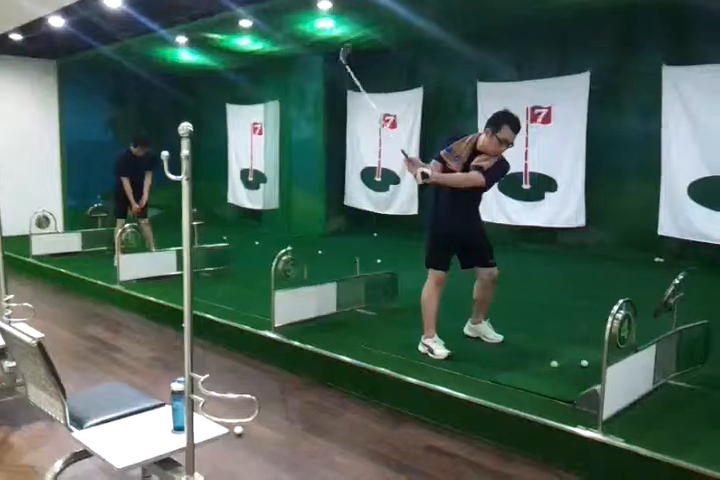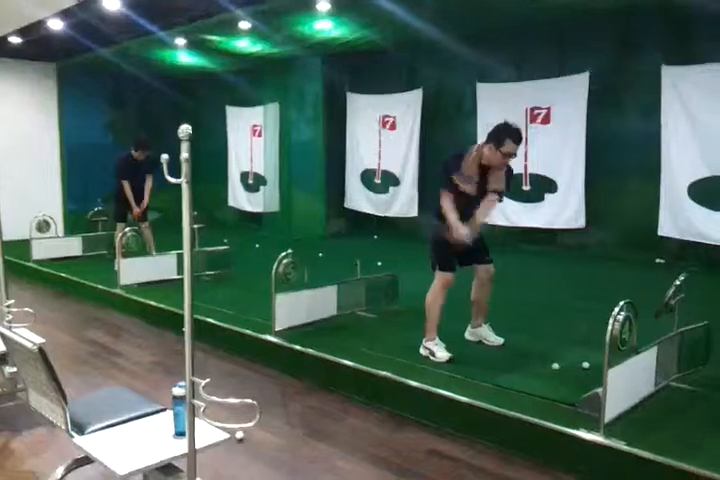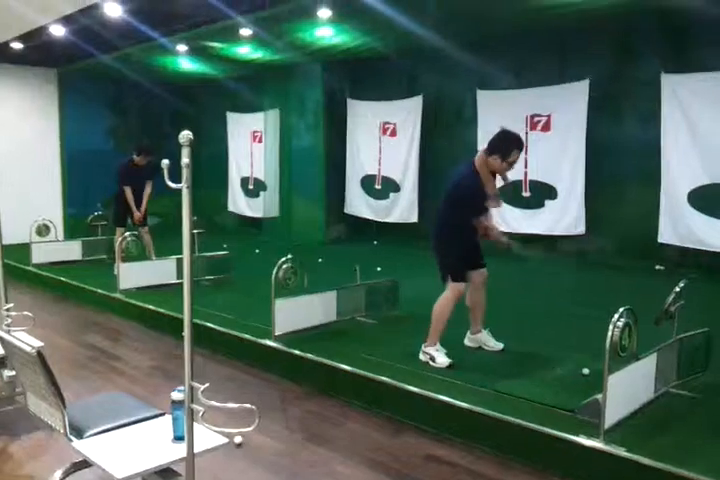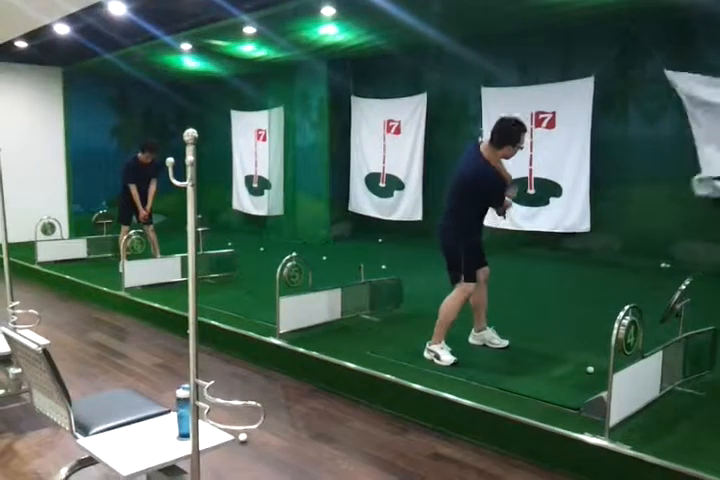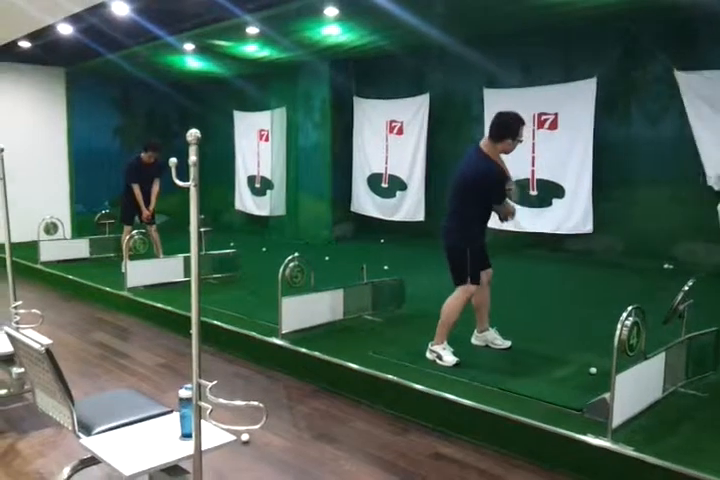
dt=0.2s
person 1, frame 1
left shoulder: (500, 165)
right shoulder: (455, 144)
left elbow: (468, 180)
right elbow: (434, 169)
left wrist: (433, 176)
right wrist: (423, 170)
left hip: (470, 225)
right hip: (441, 223)
left knee: (489, 274)
right knee: (436, 277)
left ankle: (477, 323)
right ankle: (428, 338)
person 1, frame 2
left shoulder: (504, 173)
right shoulder: (459, 162)
left elbow: (488, 204)
right elbow: (446, 199)
left wrist: (471, 228)
right wrist: (456, 226)
left hip: (472, 228)
right hip: (446, 227)
left knee: (486, 273)
right knee: (444, 279)
left ankle: (477, 327)
right ankle: (430, 341)
person 1, frame 3
left shoulder: (487, 168)
right shoulder: (469, 182)
left elbow: (484, 207)
right elbow: (483, 222)
left wrist: (493, 233)
right wrist: (499, 237)
left hip: (467, 233)
right hip: (448, 237)
left knee: (479, 277)
right knee: (456, 288)
left ankle: (476, 333)
right ankle: (430, 346)
person 1, frame 4
left shoulder: (476, 148)
right shoulder: (491, 177)
right elbow: (501, 207)
right wrist: (506, 203)
left hip: (465, 230)
right hip: (457, 235)
left knee: (482, 275)
right knee: (465, 288)
left ankle: (480, 331)
right ankle: (435, 344)
person 1, frame 5
left shoulder: (478, 150)
right shoulder: (492, 172)
right elbow: (501, 207)
left wrist: (505, 197)
right wrist: (509, 211)
left hip: (468, 230)
right hip: (462, 234)
left knee: (485, 277)
right knee: (467, 289)
left ankle: (482, 331)
right ankle: (437, 345)
person 2, frame 1
left shoulder: (149, 157)
right shoulder: (123, 158)
left elbow: (148, 176)
right elbow: (125, 181)
left wrist: (145, 196)
right wrist: (133, 203)
left hip: (139, 192)
right hip: (123, 193)
left knee: (145, 221)
right knee: (120, 222)
left ankle: (152, 250)
person 2, frame 2
left shoulder: (149, 160)
right shoulder: (123, 162)
left elbow: (149, 180)
right elbow: (126, 185)
left wrist: (146, 199)
right wrist: (133, 207)
left hip: (139, 196)
right hip: (123, 197)
left knee: (145, 225)
right knee: (121, 226)
left ankle: (153, 253)
person 2, frame 3
left shoulder: (150, 166)
right shoulder: (125, 167)
left elbow: (148, 186)
right elbow: (127, 190)
left wrist: (143, 207)
right wrist: (134, 212)
left hip: (139, 201)
right hip: (122, 201)
left knee: (144, 229)
right knee: (120, 231)
left ankle: (153, 258)
person 2, frame 4
left shoulder: (155, 164)
right shoulder: (130, 164)
left elbow: (153, 184)
right elbow: (133, 188)
left wrist: (148, 205)
right wrist: (140, 209)
left hip: (144, 199)
right hip: (127, 199)
left knee: (149, 228)
right knee: (125, 229)
left ankle: (158, 257)
right ankle: (123, 261)
person 2, frame 5
left shoulder: (158, 164)
right shoulder: (133, 165)
left elbow: (156, 184)
right elbow: (136, 188)
left wrist: (152, 205)
right wrist: (143, 209)
left hip: (147, 199)
right hip: (130, 199)
left knee: (152, 228)
right knee: (128, 229)
left ankle: (160, 257)
right ankle: (125, 260)
